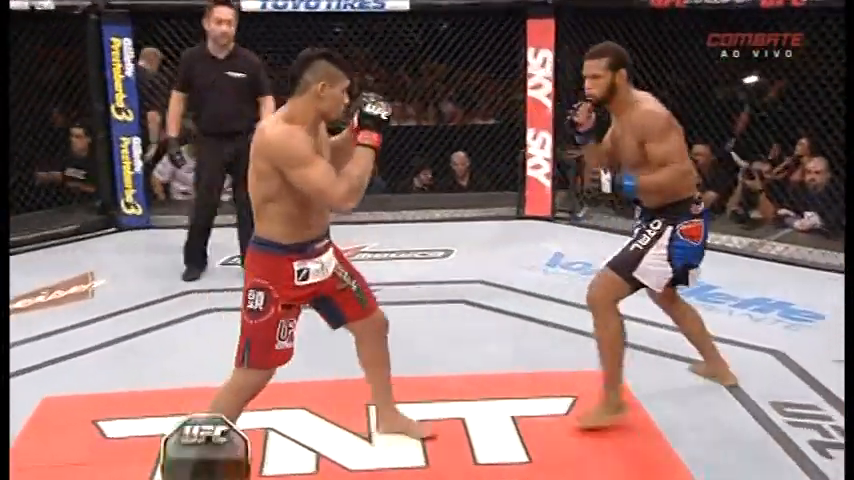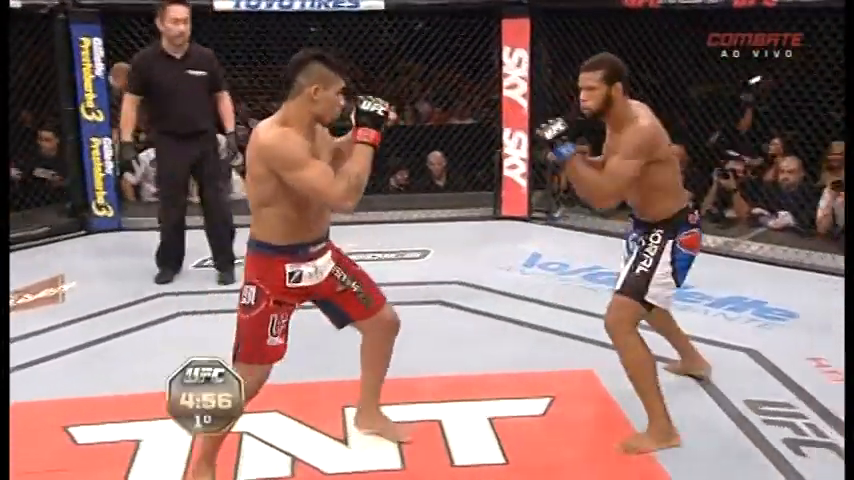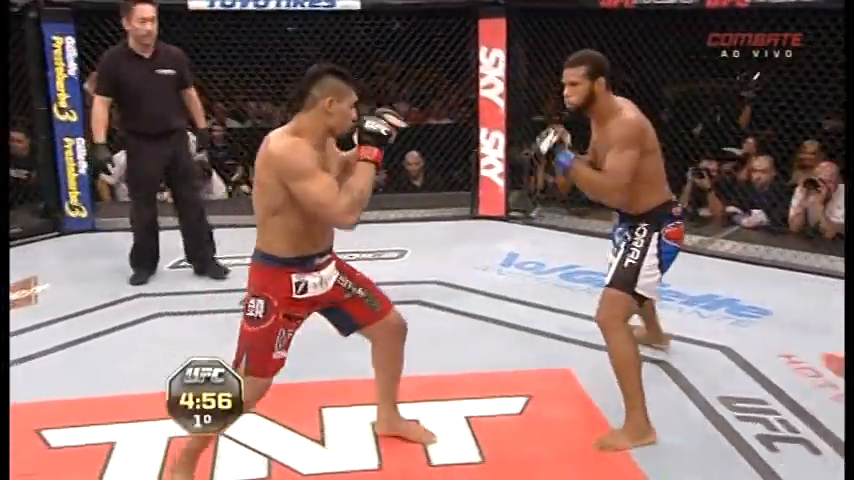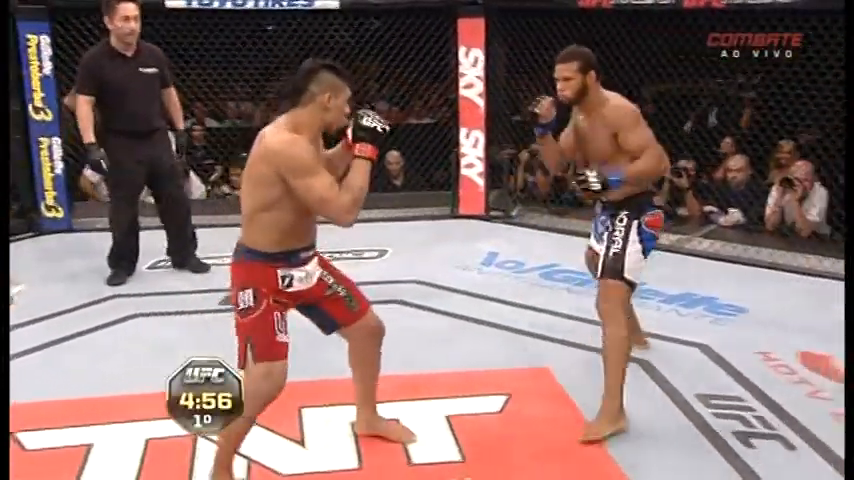
dt=0.2s
person 1, frame 1
left shoulder: (313, 125)
right shoulder: (280, 137)
left elbow: (330, 158)
right elbow: (343, 198)
left wrist: (359, 128)
right wrist: (370, 136)
left hip: (320, 251)
right hip: (278, 265)
left knee: (373, 325)
right knee: (252, 376)
left ankle: (387, 415)
person 1, frame 2
left shoulder: (314, 128)
right shoulder: (273, 140)
left elbow: (334, 159)
right elbow: (343, 197)
left wrist: (362, 131)
right wrist: (368, 134)
left hip: (320, 254)
right hip: (274, 266)
left knee: (384, 323)
right knee: (249, 377)
left ankle: (369, 415)
person 1, frame 3
left shoulder: (322, 141)
right shoulder: (285, 150)
left elbow: (341, 171)
right elbow: (345, 213)
left wrist: (369, 145)
right wrist: (371, 151)
left hip: (323, 265)
right hip: (278, 277)
left knee: (392, 327)
right knee: (248, 387)
left ankle: (388, 417)
person 1, frame 4
left shoulder: (306, 135)
right shoulder: (284, 145)
left elbow: (325, 173)
right elbow: (344, 211)
left wrist: (353, 143)
right wrist: (367, 148)
left hip: (305, 261)
right hip: (261, 272)
left knee: (368, 328)
right knee: (266, 380)
left ankle: (367, 417)
person 2, frame 1
left shoulder: (649, 116)
right shoulder: (621, 112)
left elbow: (682, 175)
right elbow: (605, 165)
left wrist: (627, 184)
right wrist: (585, 135)
left hip: (675, 221)
right hip: (659, 216)
left knee: (600, 295)
right knee: (665, 296)
left ankle: (611, 402)
right ankle: (717, 366)
person 2, frame 2
left shoulder: (641, 130)
right shoulder: (618, 116)
left elbow: (604, 197)
right elbow: (607, 172)
left wrist: (565, 150)
right wrist: (572, 152)
left hip: (670, 232)
right hip: (649, 224)
left knee: (619, 322)
right knee: (640, 300)
left ankle: (661, 428)
right ankle: (693, 360)
person 2, frame 3
left shoulder: (626, 123)
right shoulder: (601, 115)
left elbow: (609, 190)
right elbow: (597, 167)
left wrist: (563, 157)
right wrist: (567, 155)
left hip: (654, 226)
right hip: (633, 218)
left knee: (609, 316)
right knee: (625, 281)
left ankle: (638, 425)
right ankle: (654, 333)
person 2, frame 4
left shoulder: (619, 111)
right shoulder: (580, 112)
left elbow: (658, 163)
right elbow: (558, 162)
left wrist: (612, 178)
right wrist: (544, 128)
left hip: (634, 214)
right hip: (611, 209)
left knee: (609, 304)
right knee: (596, 263)
left ankle: (612, 411)
right ankle: (634, 334)
person 3, frame 1
left shoulder: (250, 62)
right shoulder: (191, 59)
left elbow: (266, 100)
right elbow: (178, 98)
right wrist: (172, 139)
left hip: (244, 142)
right hip: (209, 142)
left knee: (249, 205)
right knee: (203, 206)
right ankle: (195, 261)
person 3, frame 2
left shoulder: (206, 58)
right shoulder: (145, 60)
left elbow: (221, 96)
right elbow: (131, 102)
left wrist: (231, 133)
right wrist: (126, 143)
left hip: (206, 142)
right hip: (170, 145)
left knee: (217, 205)
right knee: (170, 208)
left ankle: (225, 264)
right ankle: (168, 263)
person 3, frame 3
left shoulder: (173, 56)
right shoulder: (113, 60)
left elbow: (188, 93)
right elbow: (101, 104)
left wrist: (202, 129)
right wrist: (100, 145)
left hip: (176, 140)
right hip: (140, 145)
left knee: (192, 203)
right knee: (143, 208)
left ankle: (204, 260)
right ankle: (143, 264)
person 3, frame 4
left shoulder: (154, 55)
right shoulder: (94, 60)
left elbow: (168, 93)
right elbow: (84, 104)
left wrist: (180, 129)
right wrist: (91, 145)
left hip: (158, 139)
right hip: (121, 145)
left knee: (175, 199)
right knee: (124, 208)
left ankle: (184, 255)
right ankle: (122, 264)
